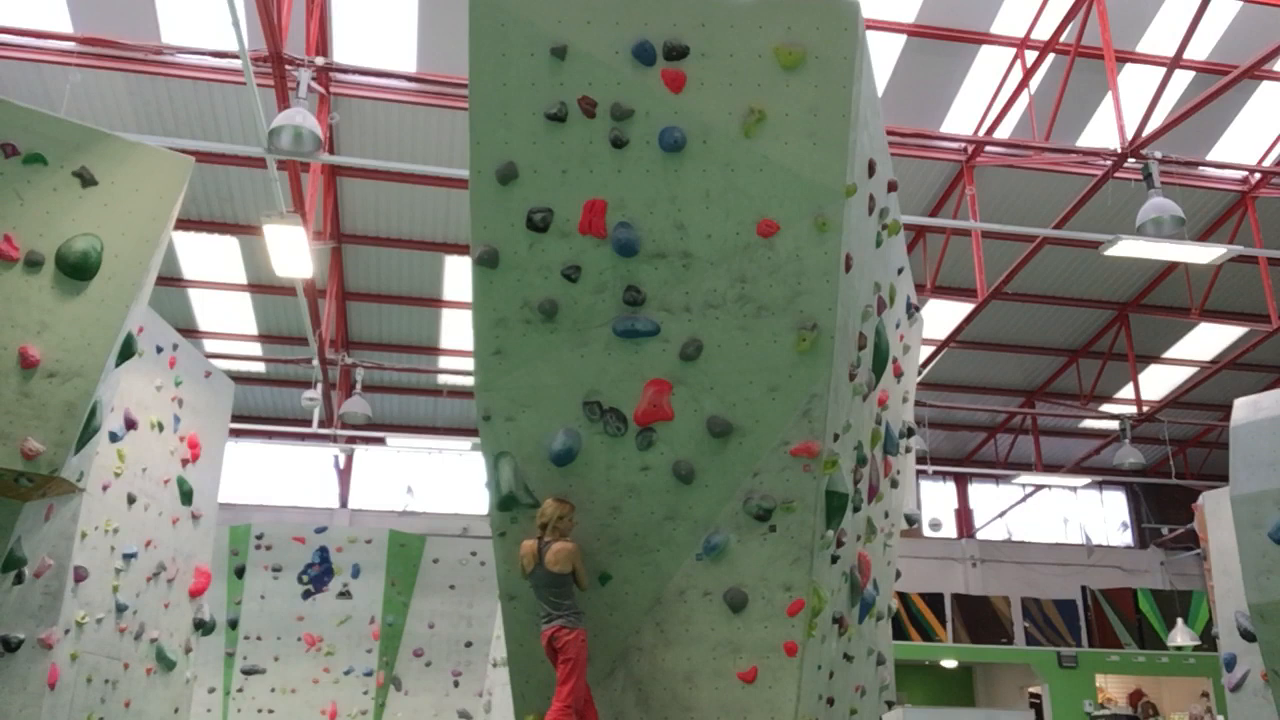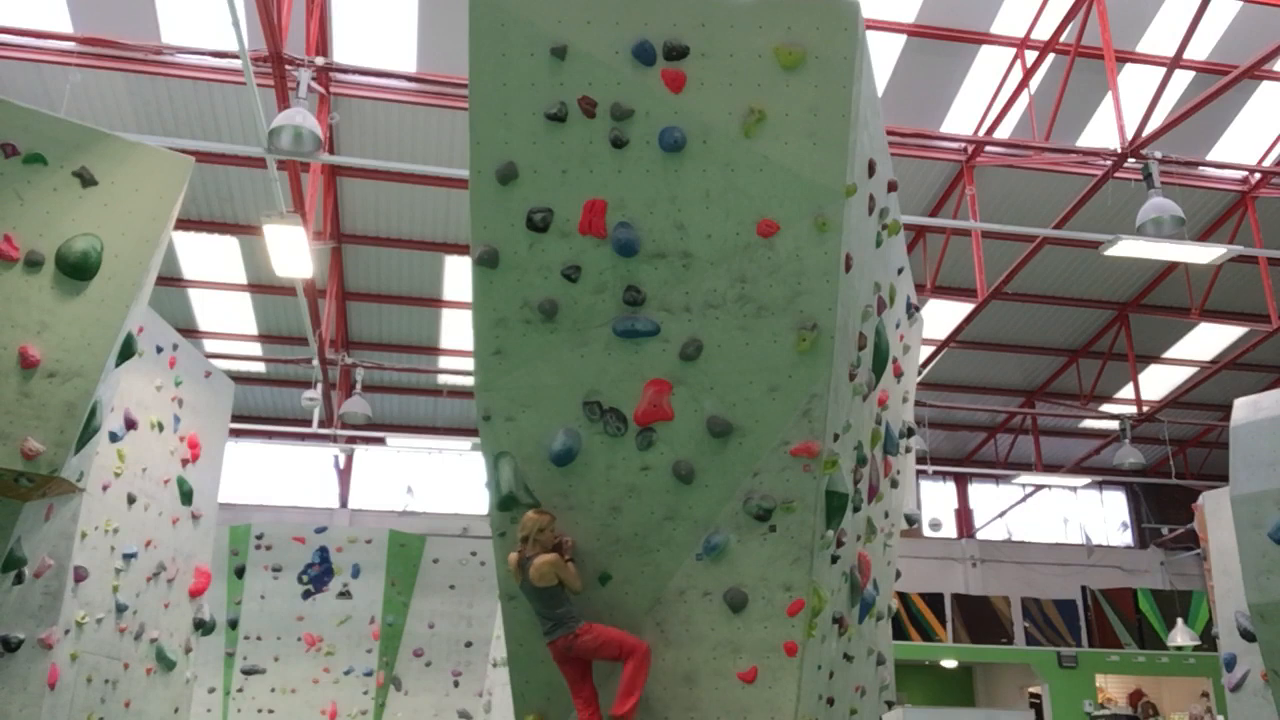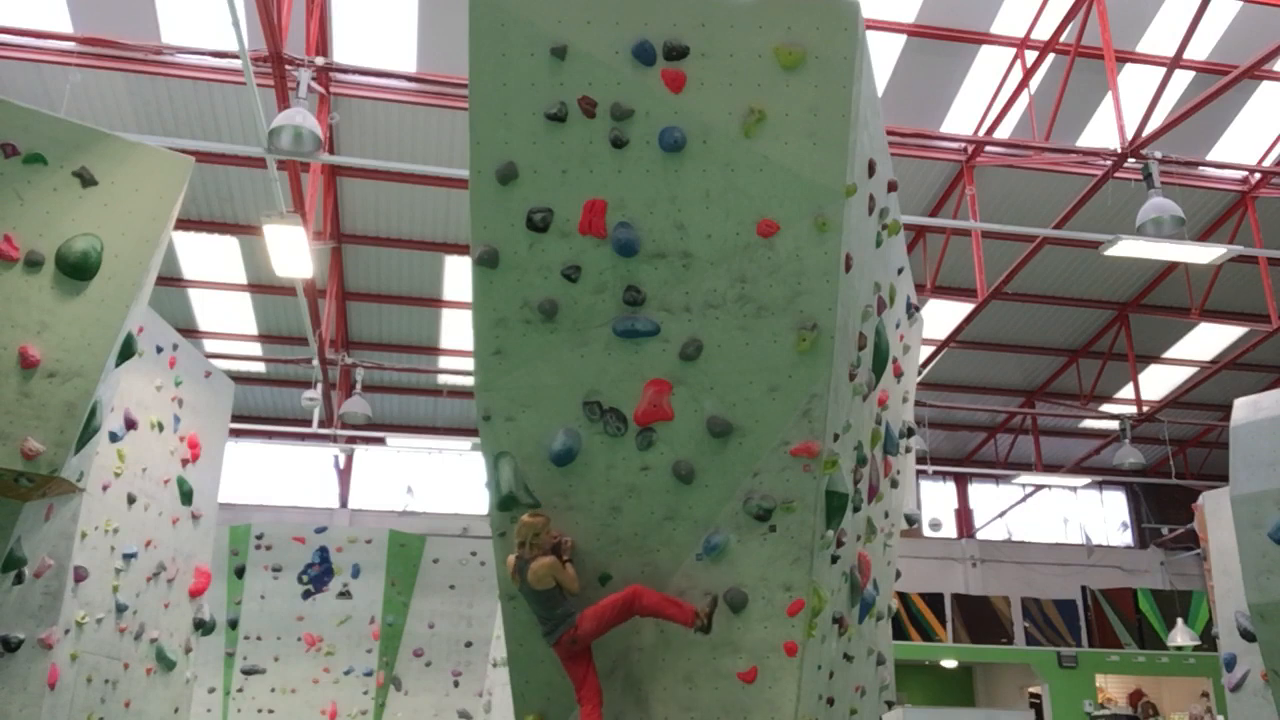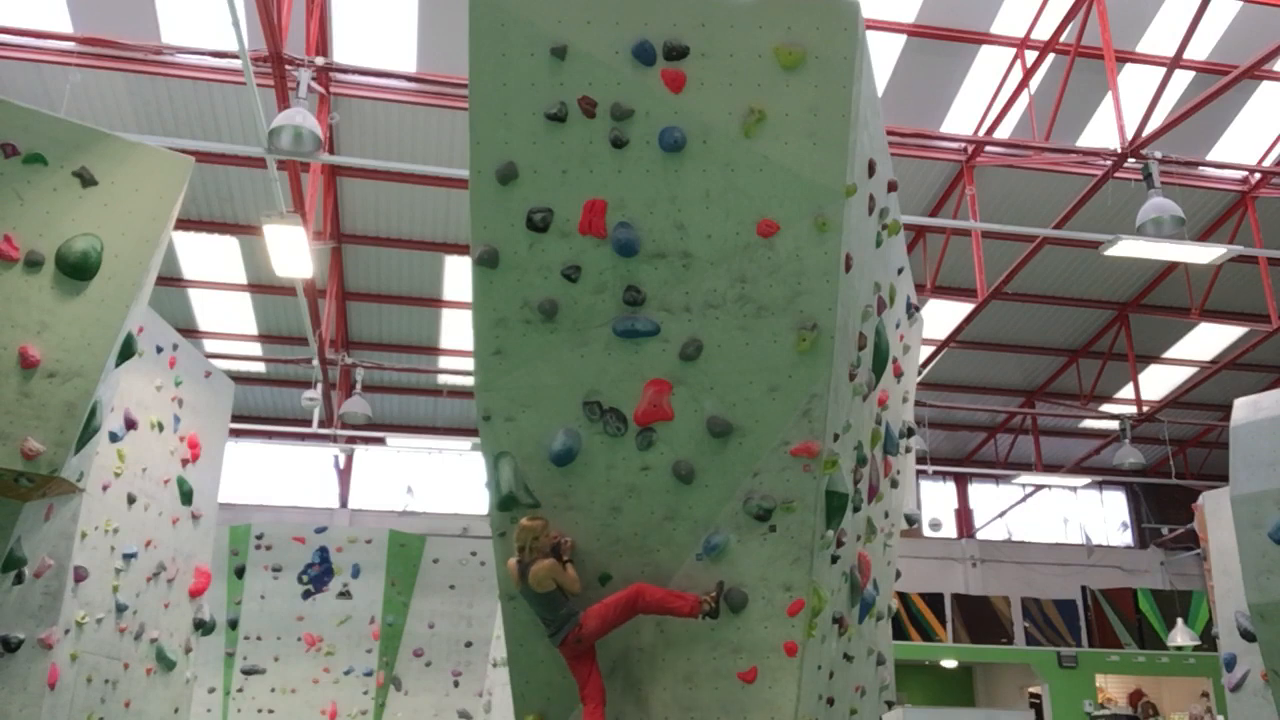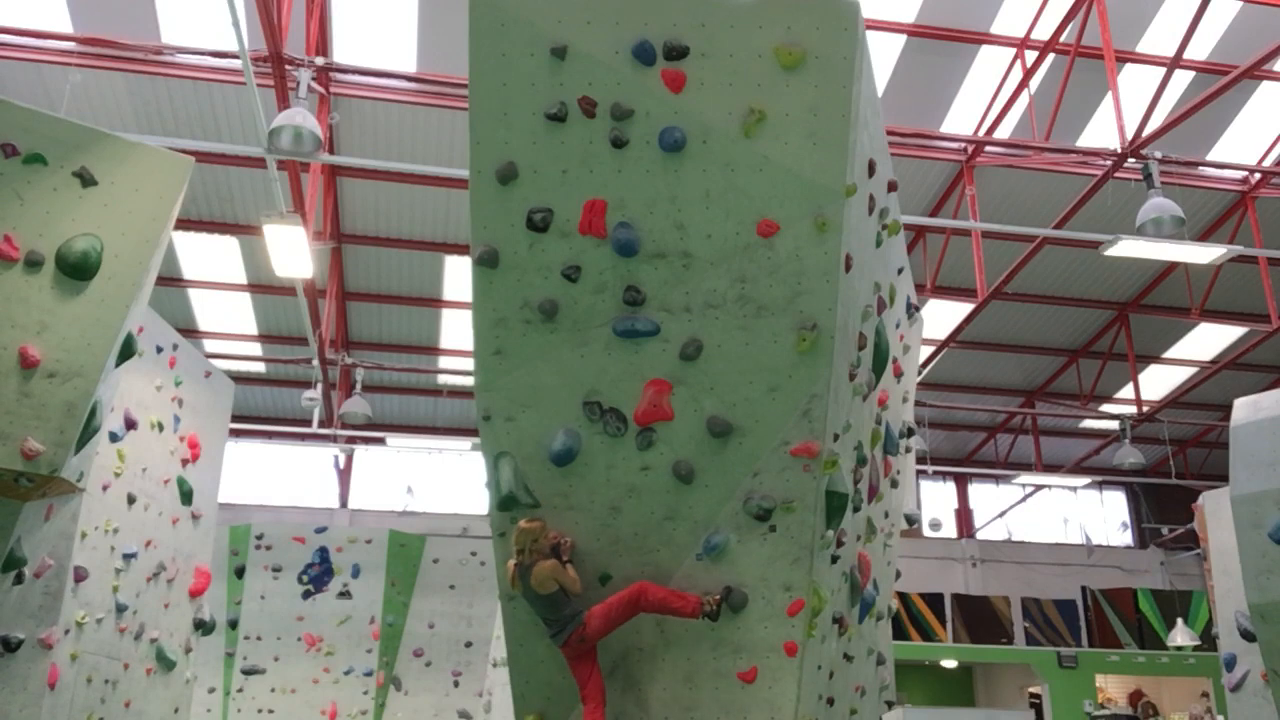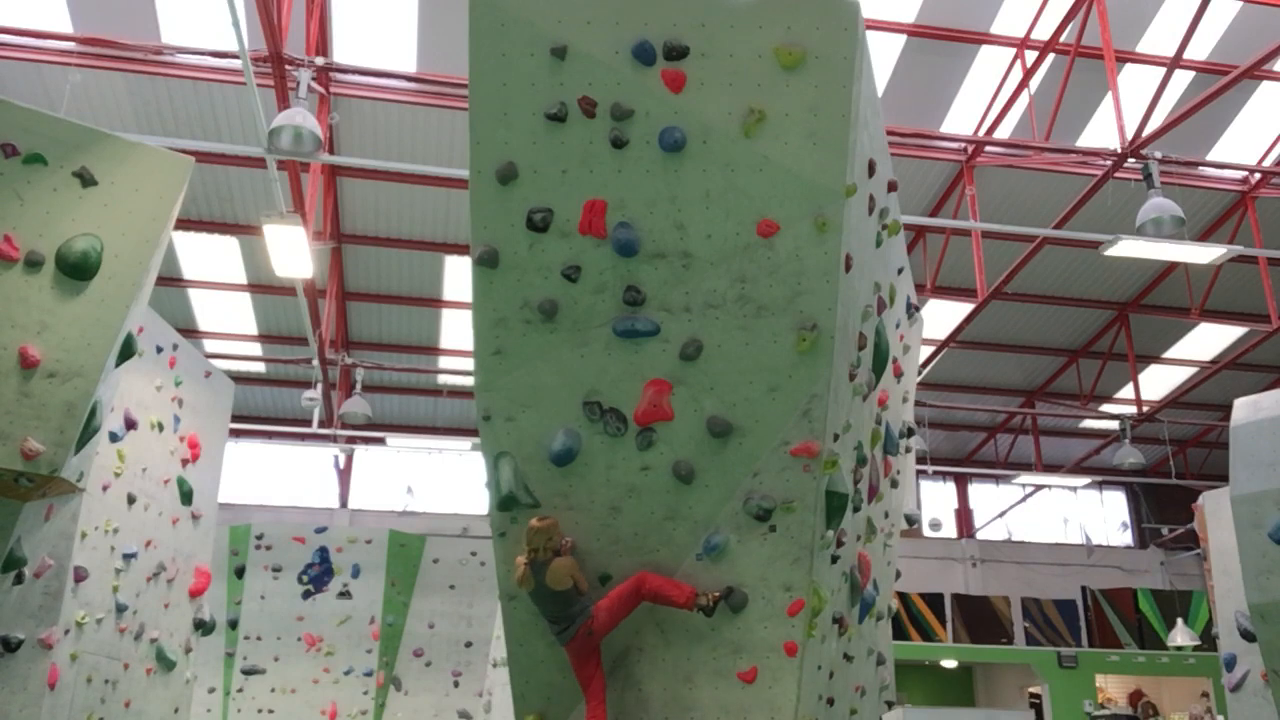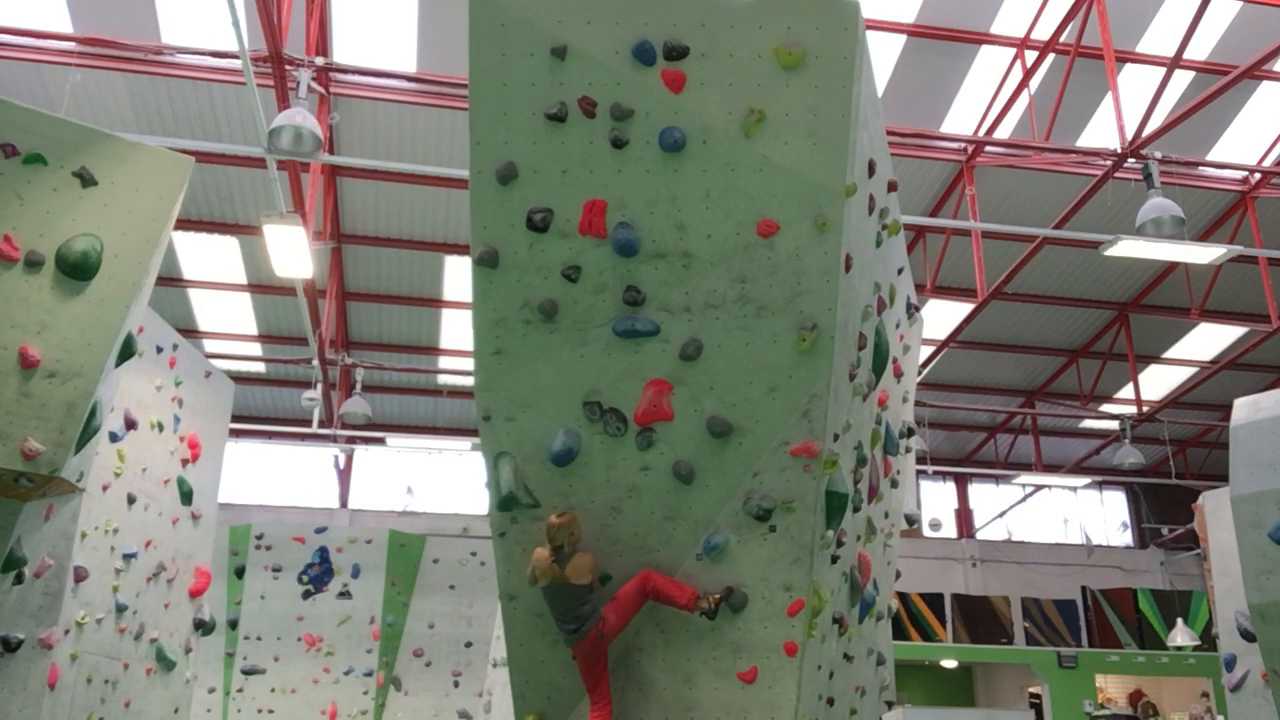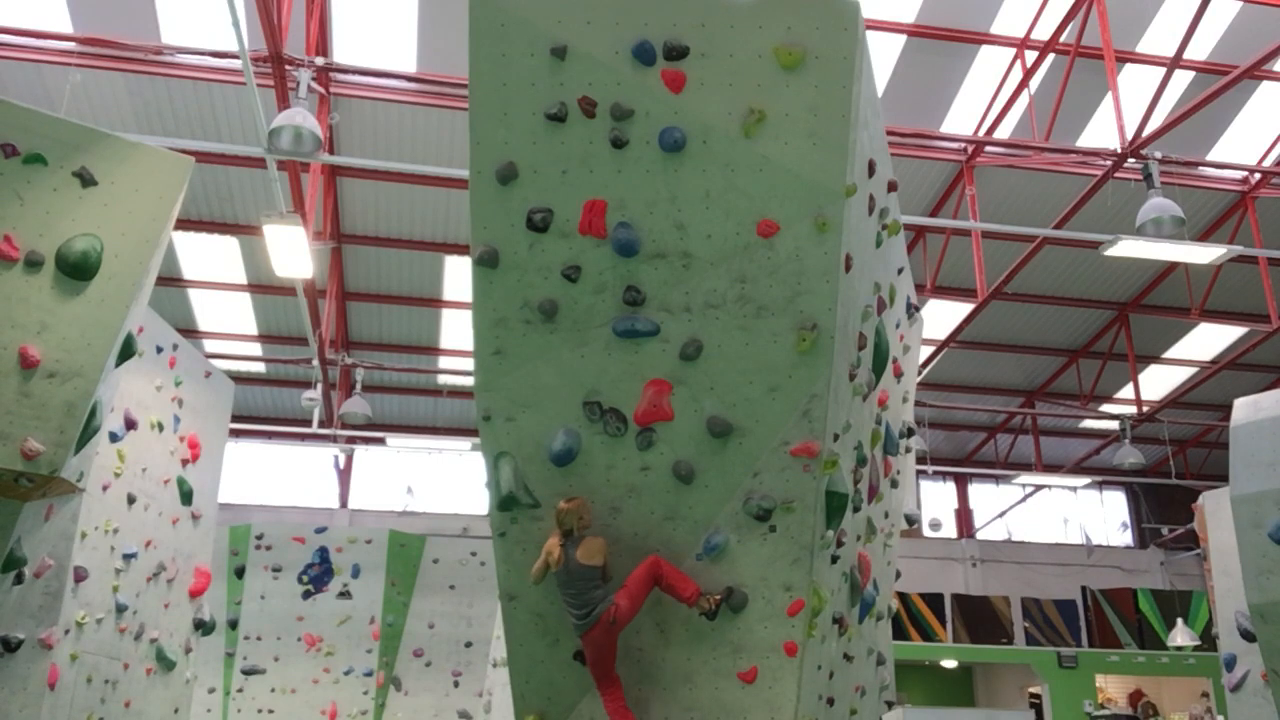
dt=0.3s
person 1, frame 1
left shoulder: (526, 548)
right shoulder: (568, 548)
right elbow: (583, 584)
left hip: (548, 633)
right hip: (569, 630)
left knee: (578, 696)
right knee: (567, 700)
person 1, frame 2
left shoulder: (514, 560)
right shoulder: (550, 560)
right elbow: (576, 587)
left wrist: (554, 551)
right wrist: (568, 557)
left hip: (555, 642)
right hip: (575, 635)
left knee: (585, 702)
right knee: (638, 649)
person 1, frame 3
left shoulder: (512, 563)
right shoulder: (548, 563)
right elbow: (574, 588)
left wrist: (550, 548)
right wrist: (567, 557)
left hip: (560, 642)
right hip: (576, 630)
left knee: (589, 699)
right knee: (636, 595)
right ankle: (697, 619)
person 1, frame 4
left shoulder: (513, 566)
right shoulder: (547, 566)
right elbow: (575, 588)
left wrist: (551, 549)
right wrist: (566, 557)
left hip: (566, 642)
right hip: (580, 629)
left knee: (592, 699)
right knee: (638, 594)
right ankle: (701, 606)
person 1, frame 5
left shoulder: (512, 568)
right shoulder: (548, 567)
right elbow: (576, 588)
left wrist: (551, 549)
right wrist: (566, 558)
left hip: (567, 642)
right hip: (583, 628)
left knee: (592, 700)
right knee: (640, 592)
right ankle: (704, 606)
person 1, frame 6
left shoulder: (521, 565)
right shoulder: (562, 564)
right elbow: (583, 588)
left hip: (572, 641)
right hip: (591, 623)
left knee: (594, 699)
right knee: (641, 582)
right ankle: (699, 601)
person 1, frame 7
left shoulder: (539, 556)
right shoulder: (584, 560)
left elbow: (530, 581)
left hip: (579, 644)
right hip: (601, 627)
left knee: (599, 701)
right knee: (646, 579)
right ankle: (702, 604)
person 1, frame 8
left shoulder: (552, 546)
right shoulder: (596, 544)
left elbow: (535, 579)
left hip: (589, 633)
right hip: (612, 613)
left knee: (609, 689)
right knee: (654, 565)
right ankle: (702, 602)
